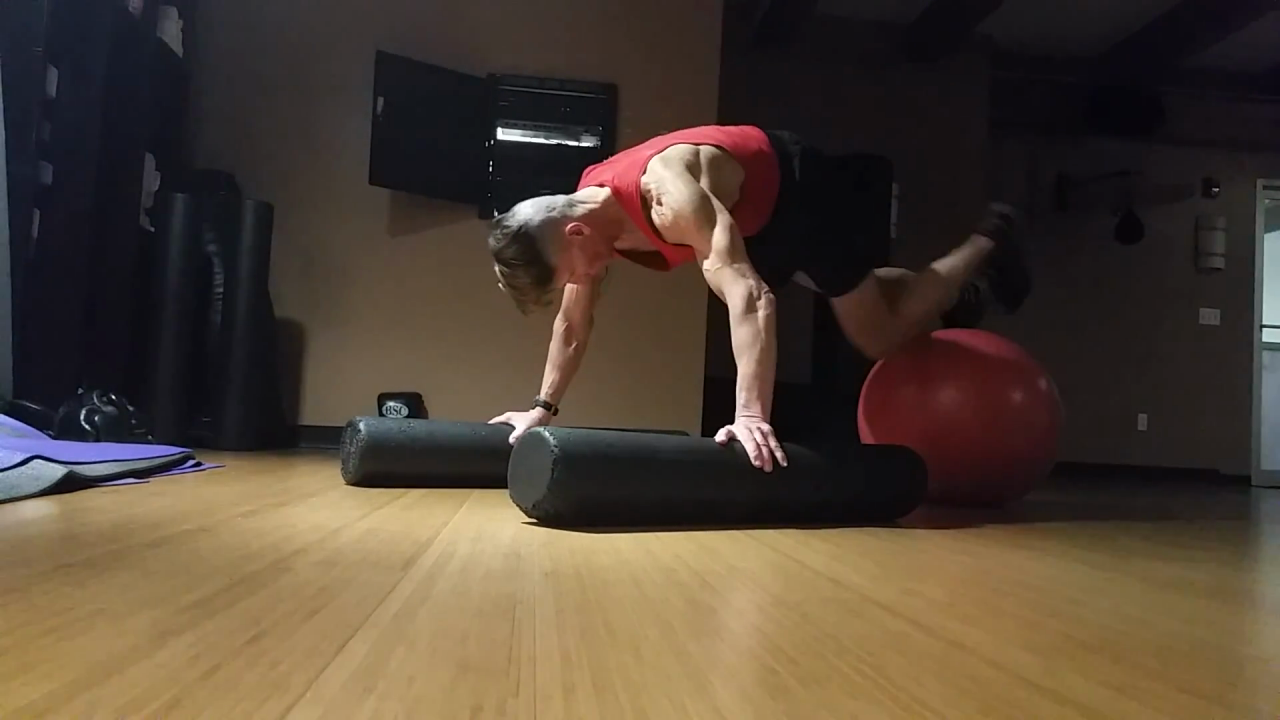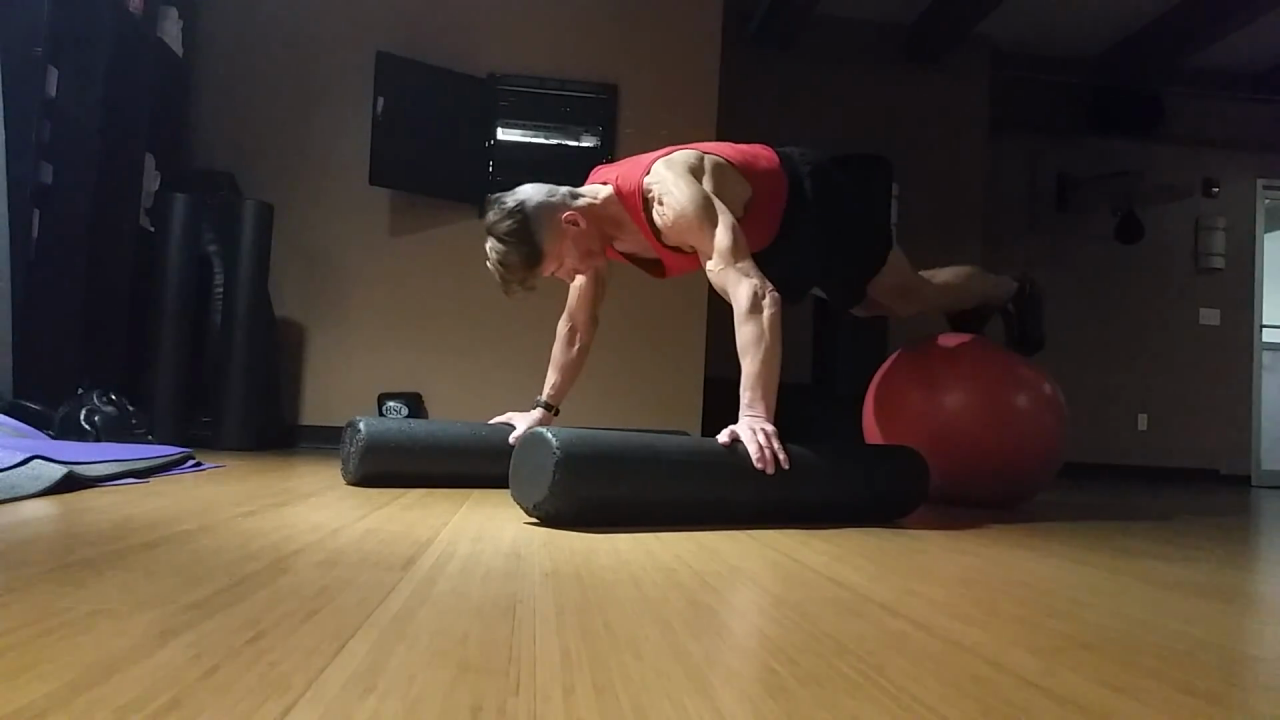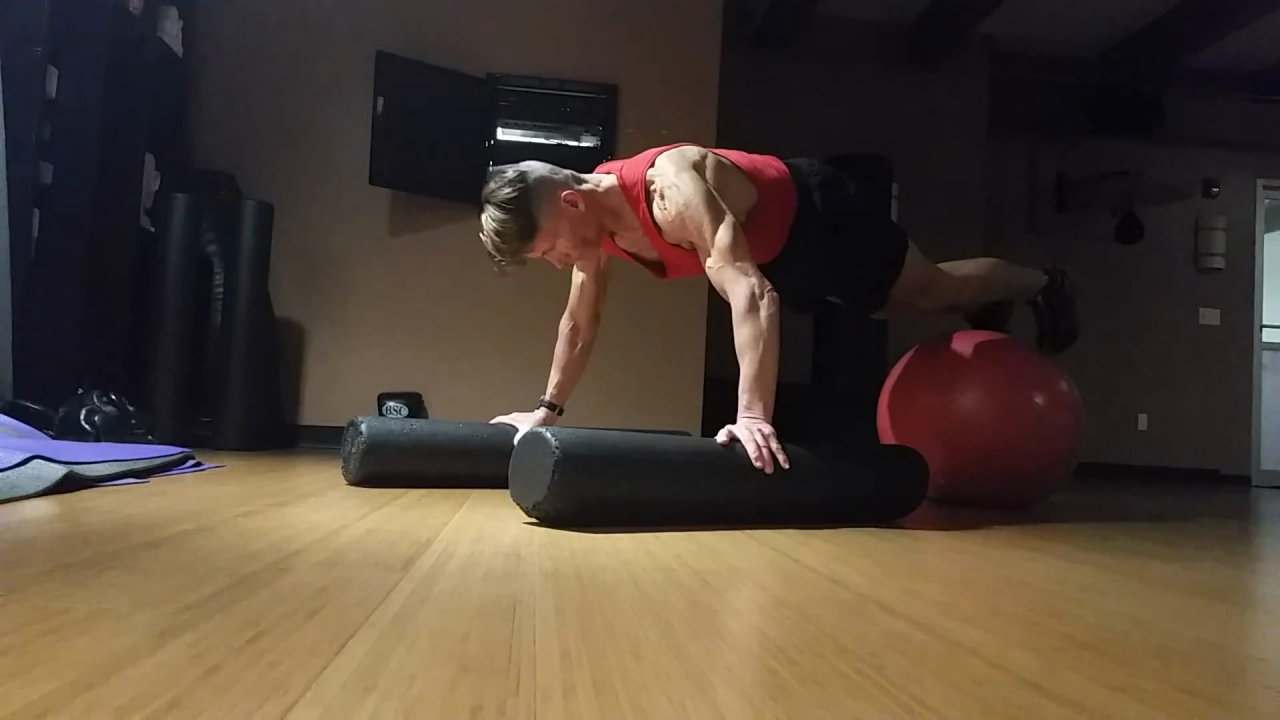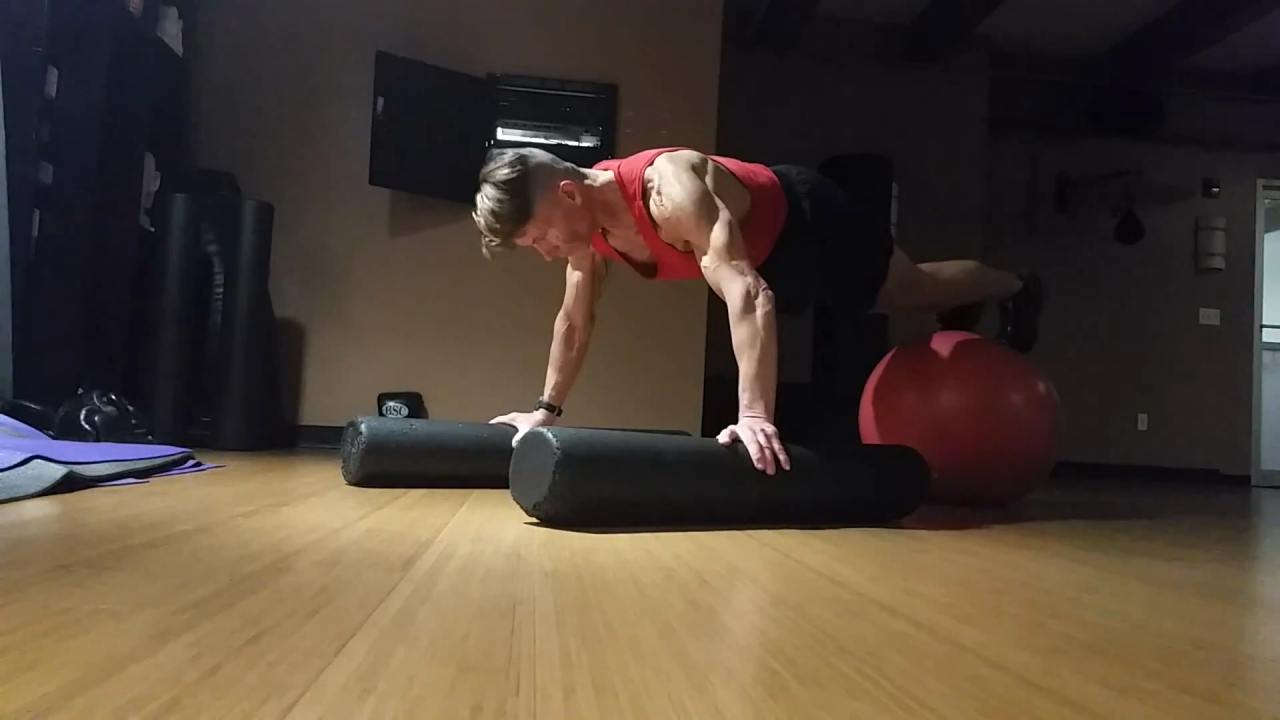
dt=0.5s
person 1, frame 1
left shoulder: (670, 197)
right shoulder: (584, 213)
left elbow: (748, 296)
right elbow: (572, 324)
left wrist: (751, 416)
right wrist: (543, 407)
left hip: (798, 186)
right hip: (756, 216)
left knee: (880, 336)
right knee: (858, 293)
left ankle: (987, 243)
right ankle: (957, 297)
person 1, frame 2
left shoulder: (670, 197)
right shoulder: (587, 213)
left elbow: (754, 295)
right elbow: (578, 324)
left wrist: (756, 416)
right wrist: (545, 408)
left hip: (805, 199)
right hip: (765, 236)
left knee: (907, 295)
right knee: (866, 305)
left ankle: (1011, 293)
right ankle: (965, 308)
person 1, frame 3
left shoulder: (673, 190)
right shoulder: (593, 218)
left elbow: (751, 295)
right elbow: (580, 322)
left wrist: (754, 416)
right wrist: (548, 408)
left hip: (816, 215)
right hip: (775, 249)
left knee: (930, 291)
right knee: (891, 302)
left ankle: (1043, 288)
right ankle: (983, 307)
person 1, frame 4
left shoulder: (670, 189)
right shoulder: (587, 222)
left elbow: (748, 295)
right elbow: (574, 320)
left wrist: (755, 416)
right wrist: (546, 409)
left hip: (803, 221)
right hip: (766, 258)
left knee: (910, 289)
right knee: (885, 300)
left ankle: (1015, 290)
right ankle: (960, 308)
